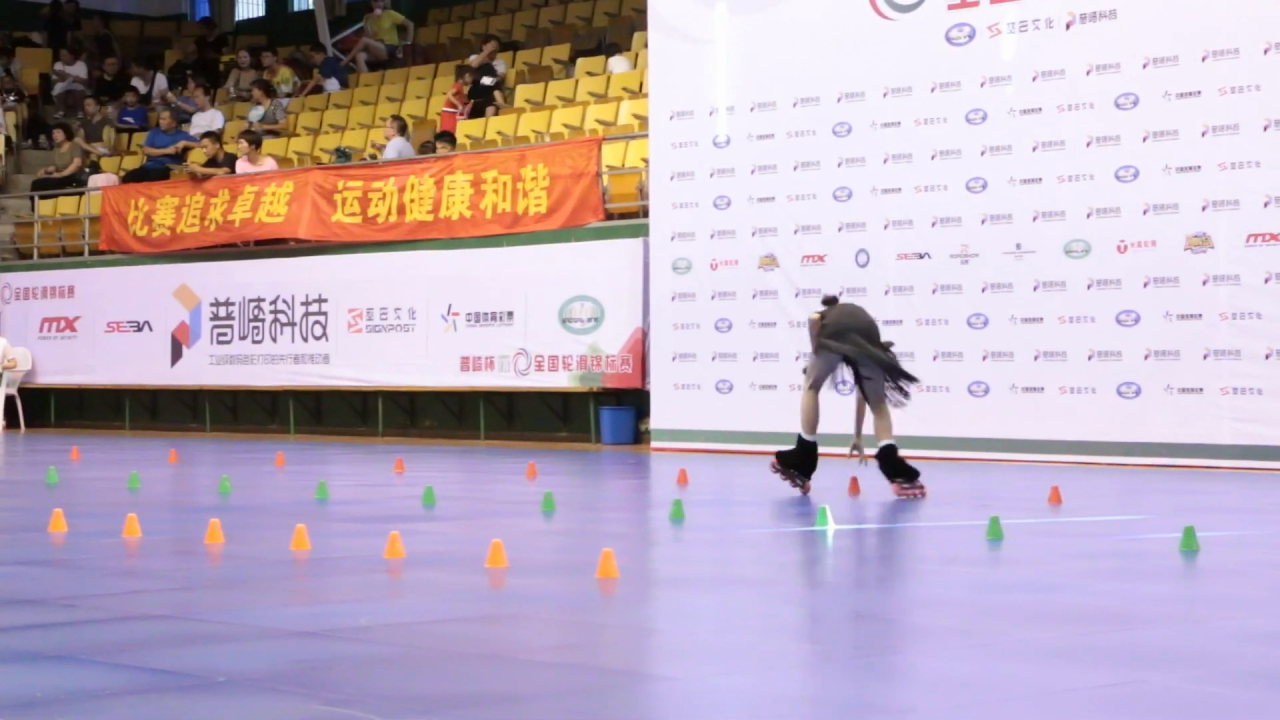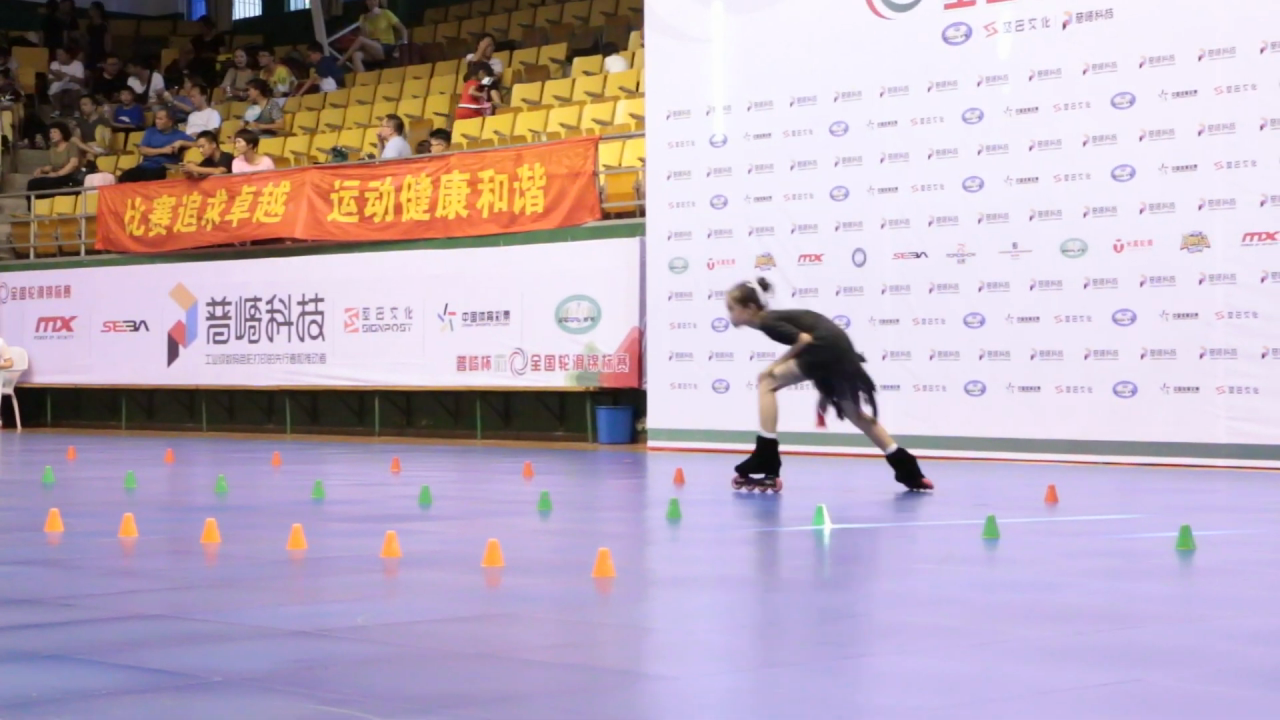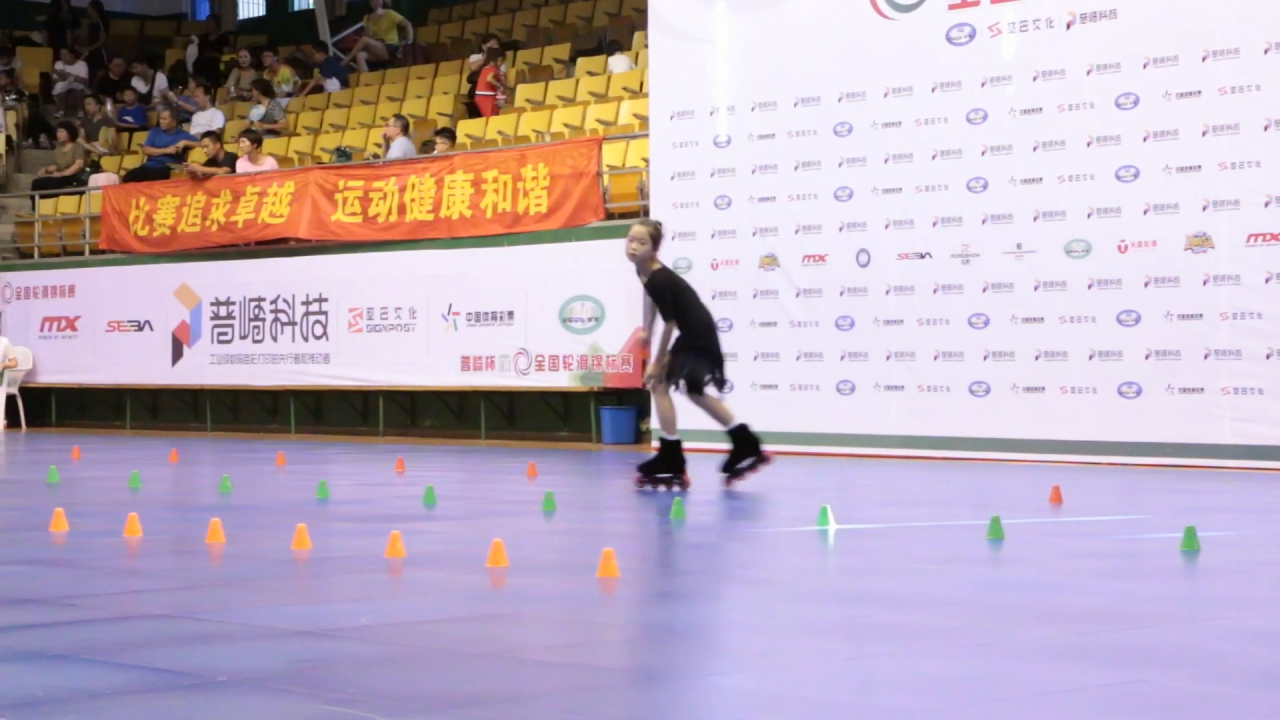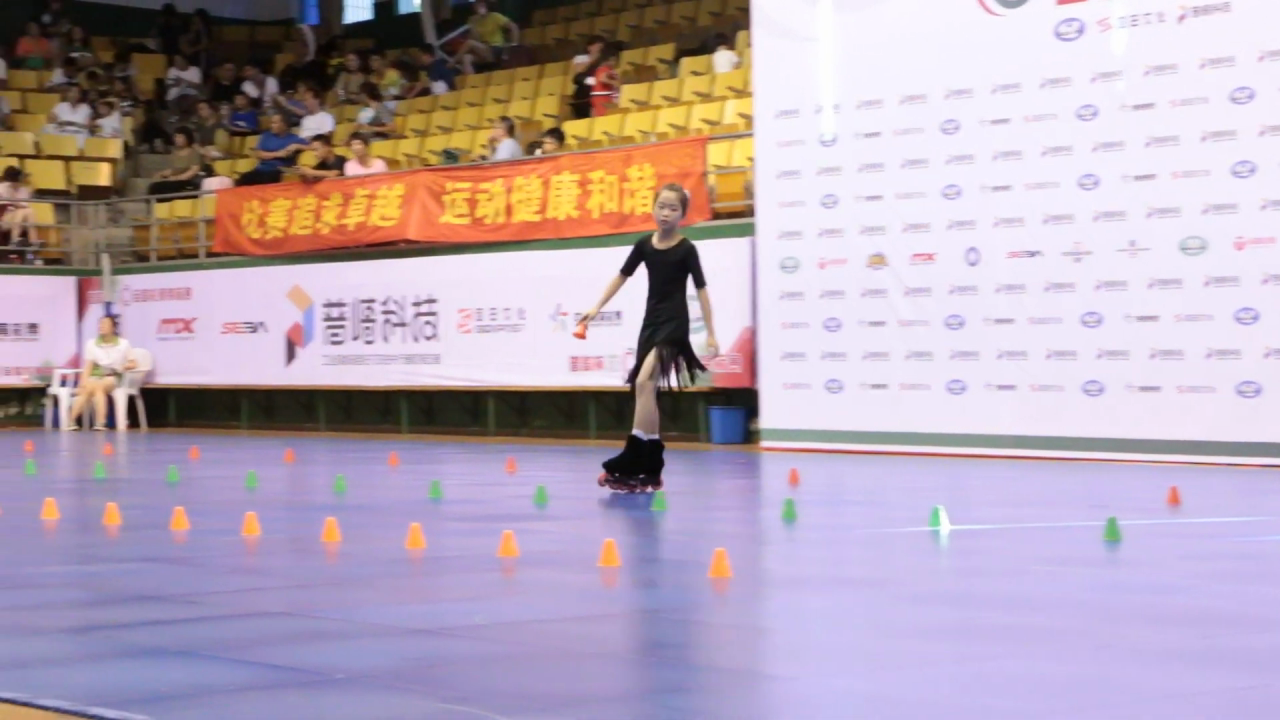
dt=0.4s
person 1, frame 1
left shoulder: (822, 319)
left elbow: (815, 317)
right elbow: (861, 393)
left wrist: (815, 351)
right wrist: (857, 437)
left hip: (834, 335)
right hip: (865, 336)
left knee: (811, 387)
right knee: (878, 403)
left ankle: (801, 461)
right ankle: (895, 468)
person 1, frame 2
left shoulder: (769, 323)
right shoulder: (781, 318)
left elbow: (805, 339)
left wrist: (779, 363)
right wrist: (824, 396)
left hip: (827, 348)
right hip: (840, 347)
left knee: (767, 382)
right knee: (854, 413)
left ankle: (765, 466)
right ankle: (908, 470)
person 1, frame 3
left shoulder: (660, 279)
right shoulder: (645, 272)
left elbow: (670, 324)
left wrist: (658, 362)
right wrist: (646, 333)
left hip: (698, 333)
right hip: (698, 330)
left knee: (659, 384)
right knee: (696, 392)
left ankle: (670, 462)
right ankle: (746, 445)
person 1, frame 4
left shoulder: (686, 249)
right shoulder: (644, 244)
left elbow: (701, 289)
right elbow: (622, 276)
left wrist: (710, 332)
right wrist: (597, 308)
left hip: (673, 323)
right hip: (651, 323)
left knee: (645, 382)
right knee: (645, 387)
left ankle: (634, 460)
right ankle: (649, 463)
